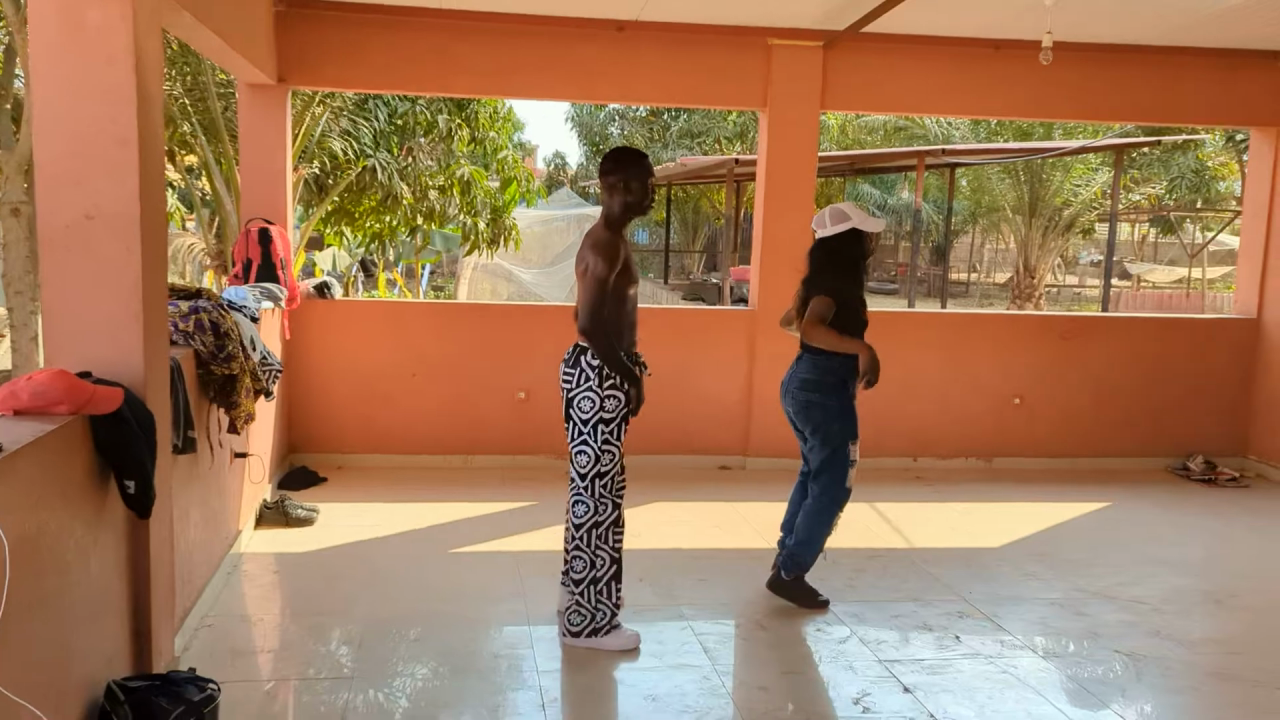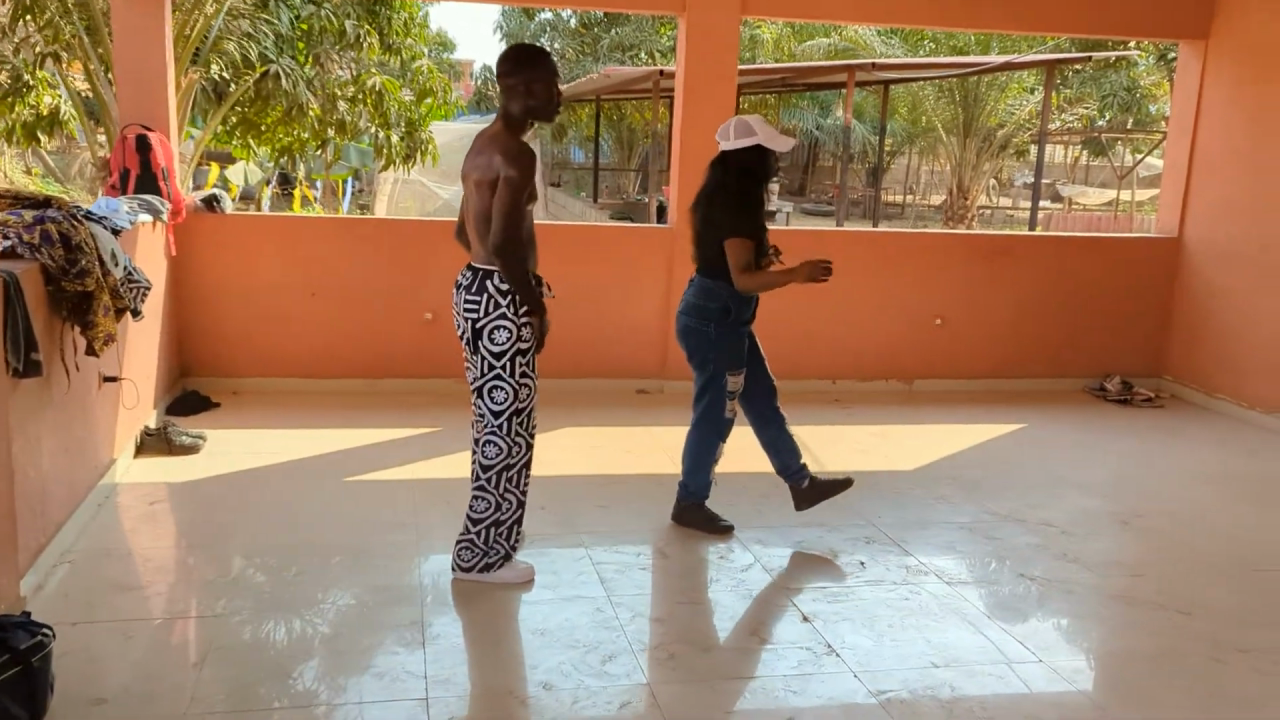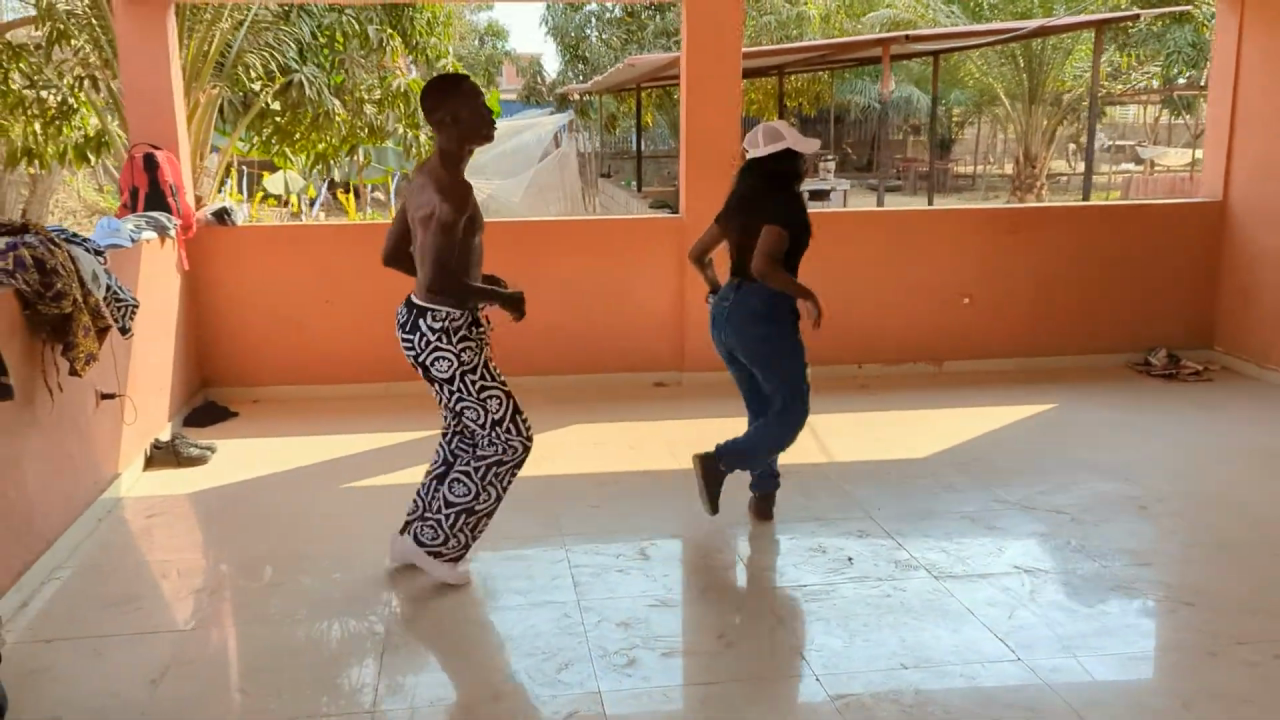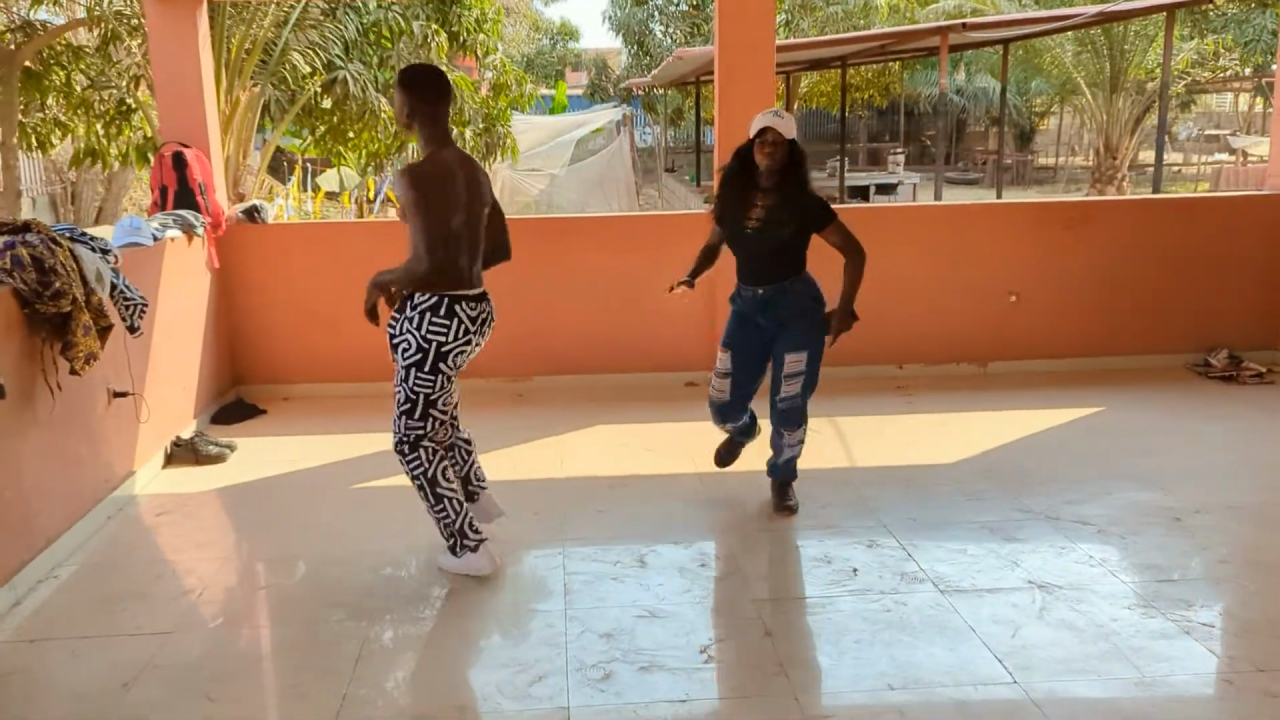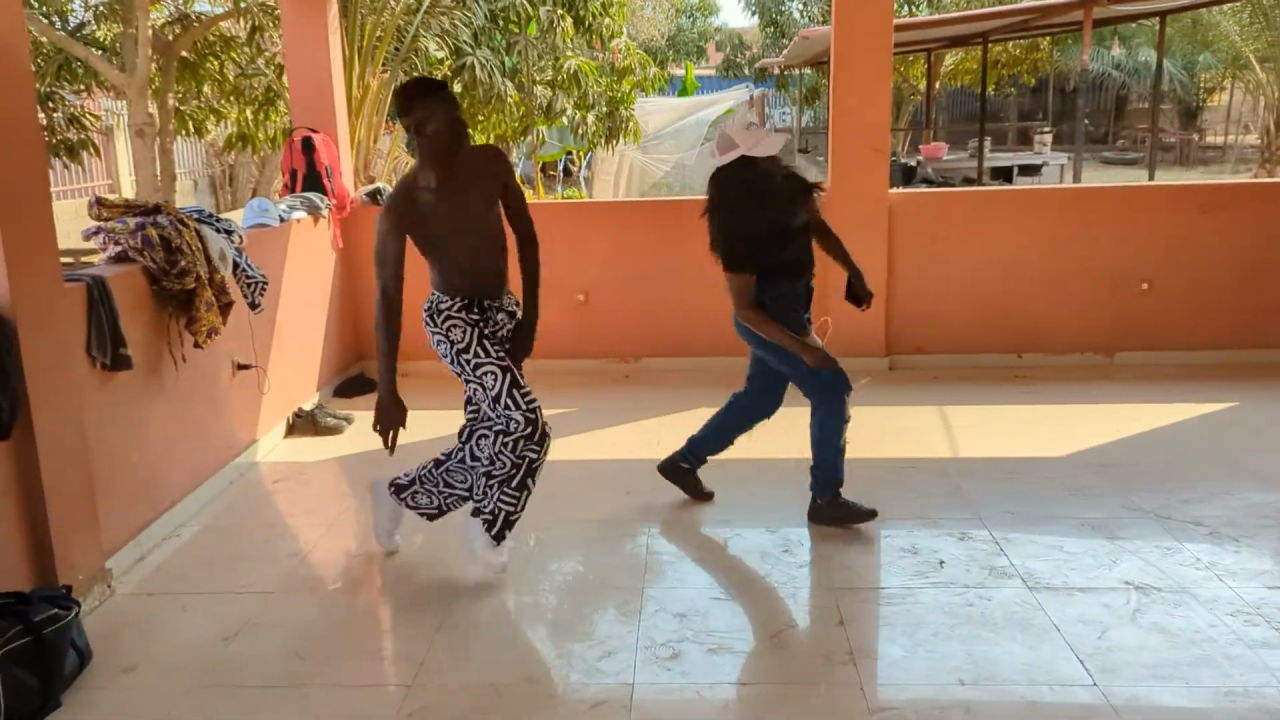
dt=1s
person 1, frame 1
left shoulder: (609, 239)
right shoulder: (606, 244)
right elbow: (588, 324)
left wrist: (626, 370)
right wrist: (631, 376)
left hip: (599, 371)
right hip: (597, 374)
left knee: (593, 488)
right knee: (599, 494)
left ankle: (583, 591)
right ankle: (588, 620)
person 1, frame 2
left shoulder: (483, 144)
right shoulder: (515, 154)
right elbow: (503, 242)
right wrist: (537, 305)
left hip: (477, 287)
right hip: (503, 297)
left knee: (494, 421)
right knee: (507, 429)
left ankle: (487, 537)
right ankle: (481, 556)
person 1, frame 3
left shoulder: (428, 177)
right shoulder: (452, 189)
left elbow: (391, 256)
right elbow: (435, 283)
right wrist: (498, 297)
left hip: (433, 322)
right hip: (443, 329)
left knee: (469, 435)
right knee: (508, 438)
left ankle: (424, 538)
right ankle: (429, 543)
person 1, frame 4
left shoulder: (416, 178)
right shoulder: (475, 172)
left elbow: (428, 265)
right elbow: (500, 251)
left wrist: (383, 281)
left hip: (430, 319)
right hip: (474, 310)
left knee: (413, 439)
right knee: (435, 406)
left ankle: (471, 547)
right ankle: (474, 495)
person 1, frame 5
left shoulder: (492, 162)
right shoulder: (402, 205)
left elbow: (526, 237)
right elbow: (389, 299)
left wrist: (530, 316)
right wrist: (387, 390)
left hip: (502, 307)
right hip: (457, 316)
left knee: (494, 429)
right knee: (525, 428)
left ankle: (405, 495)
right ankle: (487, 516)
person 2, frame 1
left shoulder: (822, 278)
right shoulder: (837, 281)
left elbow: (788, 321)
right elbow: (810, 326)
right wrist: (863, 349)
left hip: (802, 383)
right hip: (826, 390)
left knee: (814, 476)
right knee: (832, 488)
left ankle: (787, 555)
right ankle: (788, 573)
person 2, frame 2
left shoulder: (731, 199)
right shoulder: (733, 205)
right elbow: (743, 278)
left wrist: (766, 258)
right wrist: (798, 272)
left hip: (725, 316)
right hip: (712, 318)
left knee: (762, 399)
right knee: (716, 412)
left ankle: (801, 483)
right ankle: (689, 504)
person 2, frame 3
left shoulder: (743, 201)
right shoulder: (784, 204)
left elbow: (696, 254)
right elbow: (764, 266)
left wrist: (717, 290)
right wrist: (806, 293)
left hip: (725, 314)
right hip: (762, 318)
left knee: (764, 408)
right knee: (789, 413)
left ankle: (763, 491)
right ankle: (718, 461)
person 2, frame 4
left shoulder: (804, 204)
right shoulder: (734, 198)
left elbow: (854, 253)
right elbow: (713, 244)
left wrist: (845, 307)
right wrist: (692, 275)
left hip: (796, 309)
right hip: (748, 308)
left knee: (788, 404)
right knee: (724, 401)
left ankle: (783, 479)
right ankle: (743, 430)
person 2, frame 5
left shoulder: (786, 188)
right shoulder: (737, 226)
left elbow: (817, 229)
right elbow: (745, 309)
left wrist: (853, 273)
right wrist: (802, 345)
left hip: (787, 308)
right hip: (768, 319)
left knee: (759, 398)
right knee: (831, 390)
left ankle: (683, 461)
right ankle: (826, 499)
